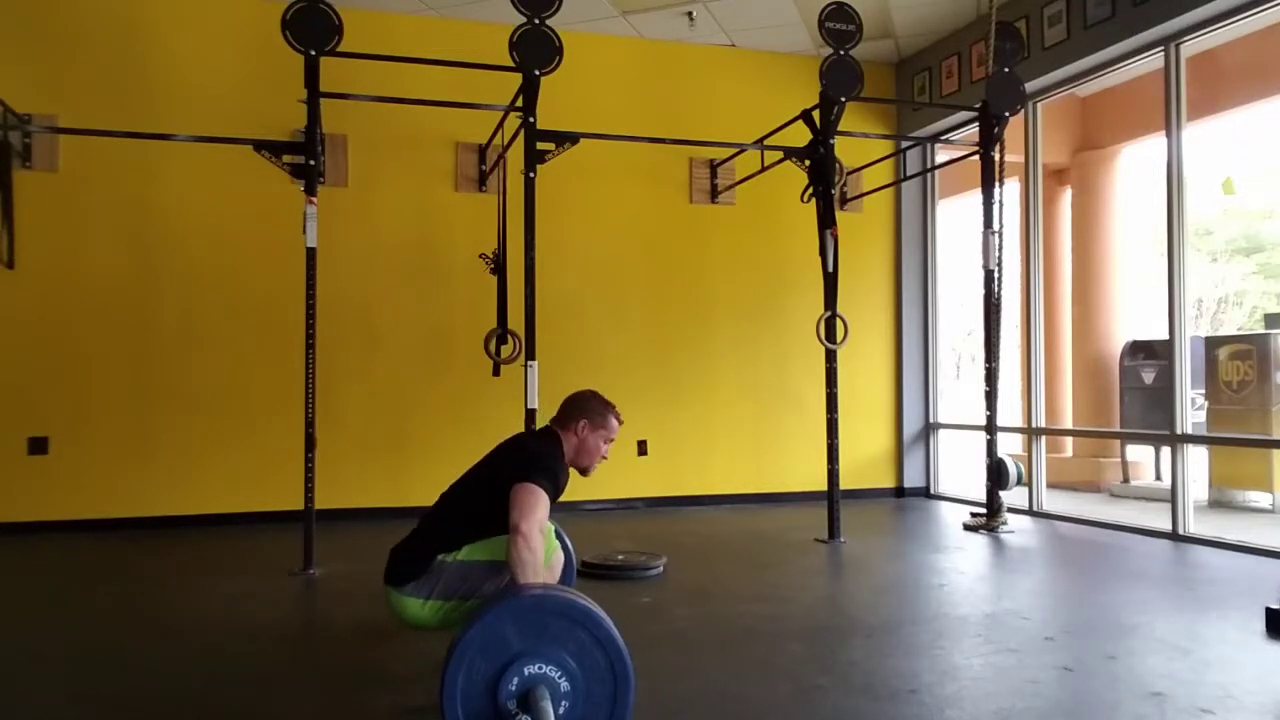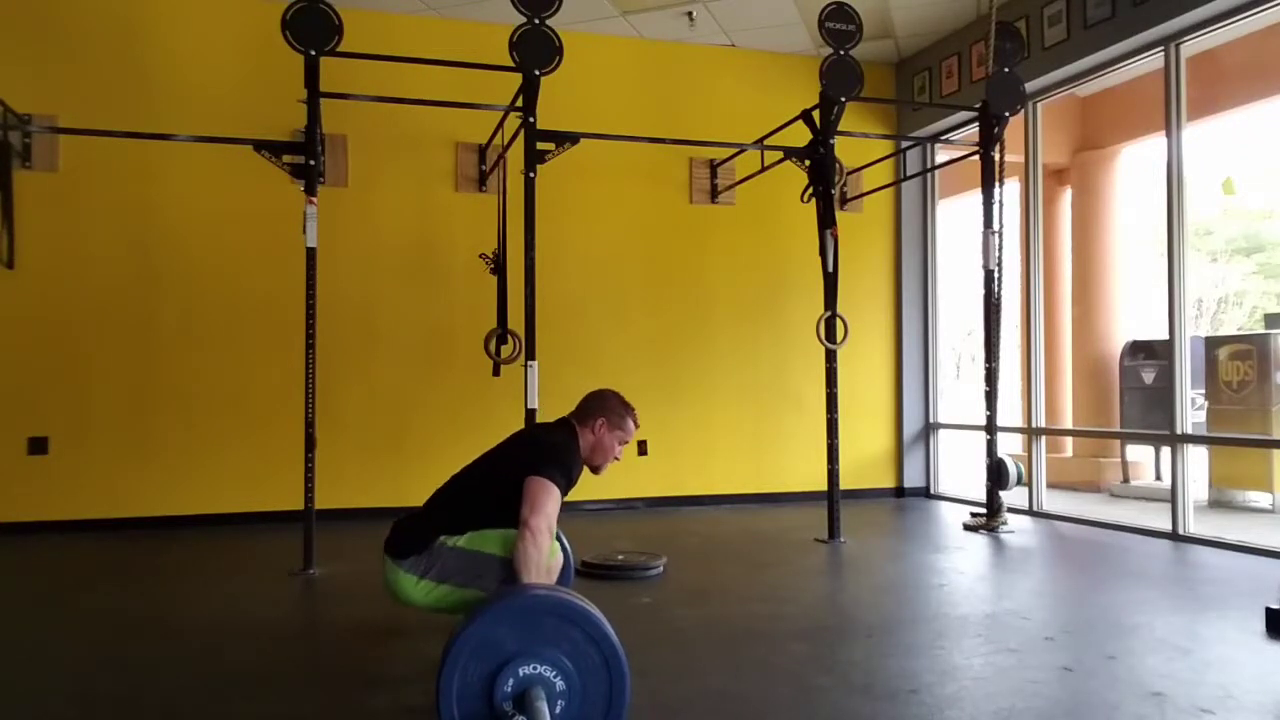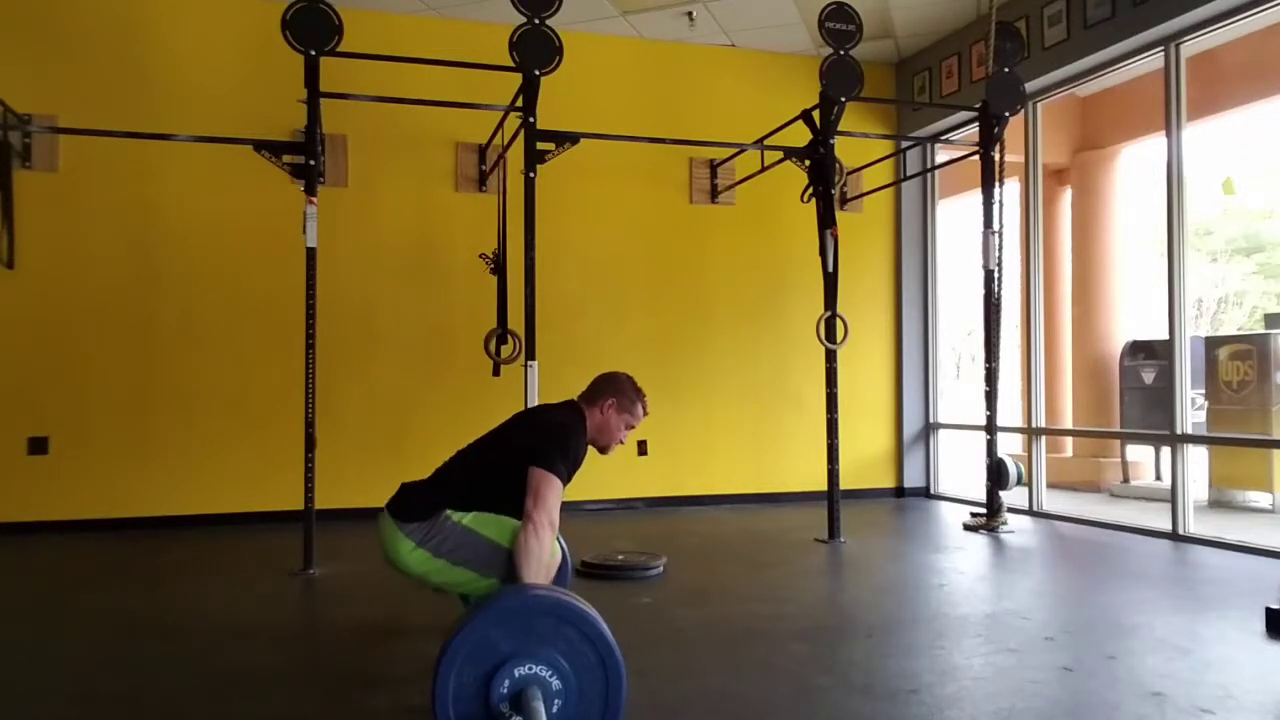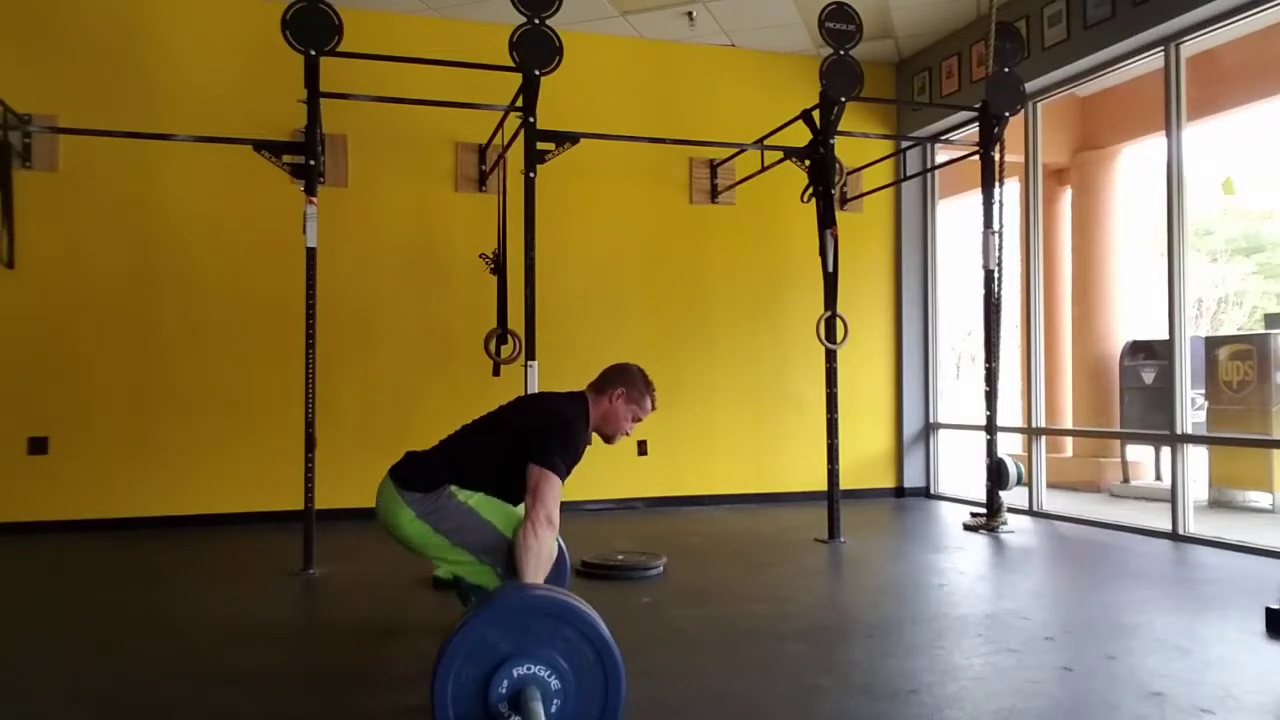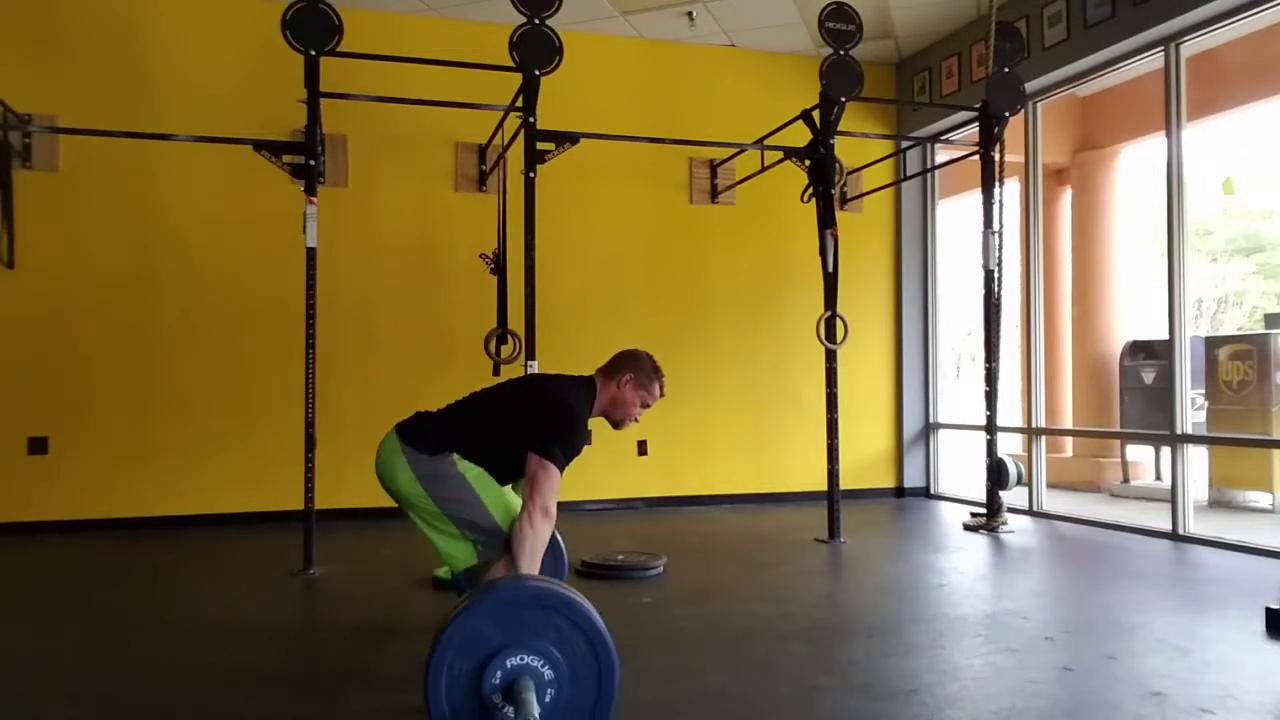
dt=0.3s
person 1, frame 1
left shoulder: (537, 448)
right shoulder: (546, 458)
right elbow: (526, 530)
left hip: (418, 575)
right hip: (420, 585)
right knee: (546, 553)
person 1, frame 2
left shoulder: (549, 441)
right shoulder: (561, 452)
right elbow: (536, 527)
left hip: (420, 552)
right hip: (420, 562)
right knee: (546, 557)
person 1, frame 3
left shoulder: (557, 423)
right shoulder: (565, 434)
right elbow: (541, 521)
left hip: (417, 518)
right hip: (419, 528)
right knee: (543, 557)
person 1, frame 4
left shoulder: (562, 412)
right shoulder: (566, 425)
right elbow: (542, 520)
left hip: (418, 492)
right hip: (420, 498)
left knee: (529, 552)
right knee: (537, 554)
person 1, frame 5
left shoulder: (568, 398)
right shoulder: (568, 410)
left elbow: (528, 476)
right elbow: (540, 510)
left hip: (414, 452)
right hip: (422, 456)
right knee: (507, 552)
